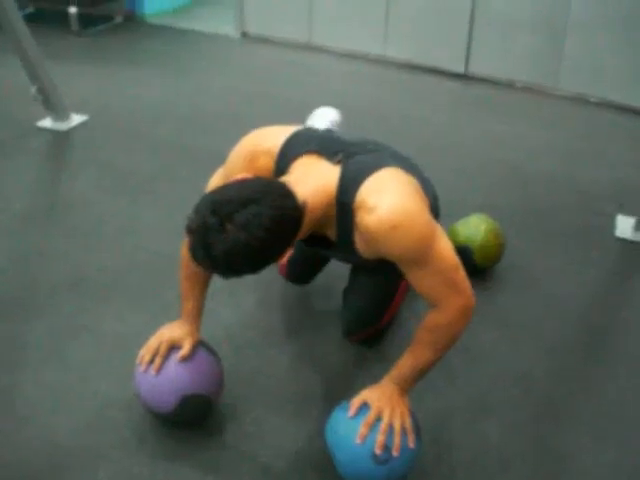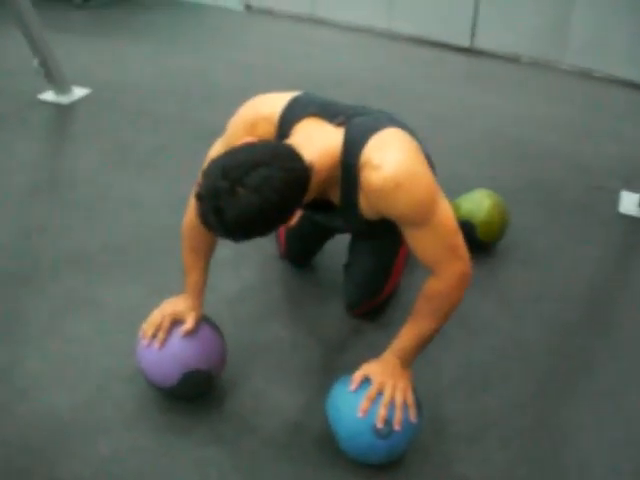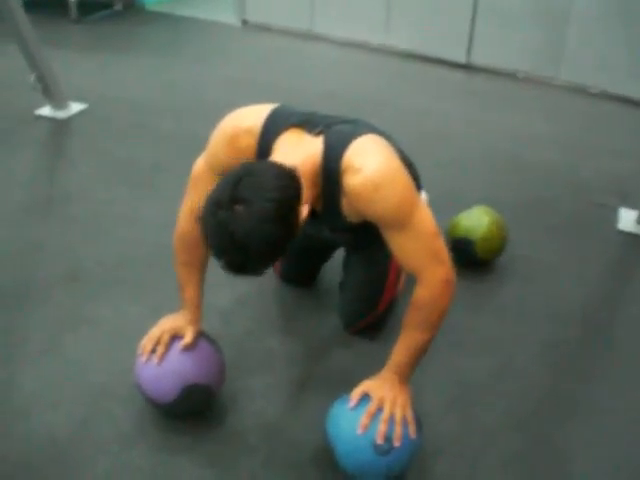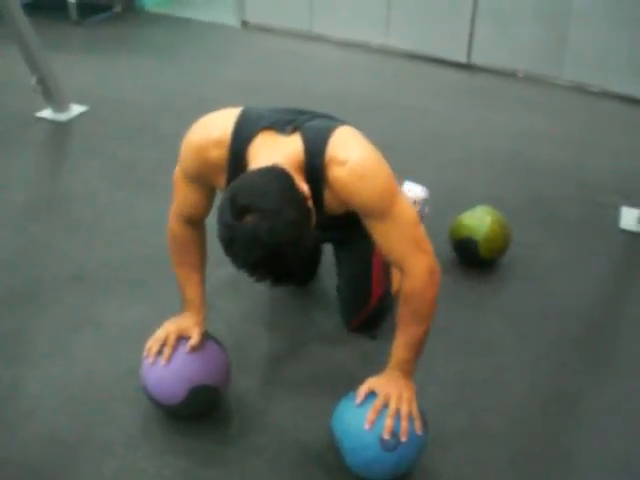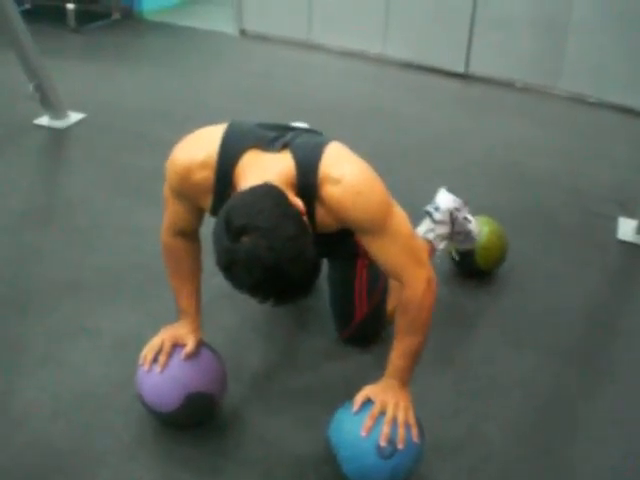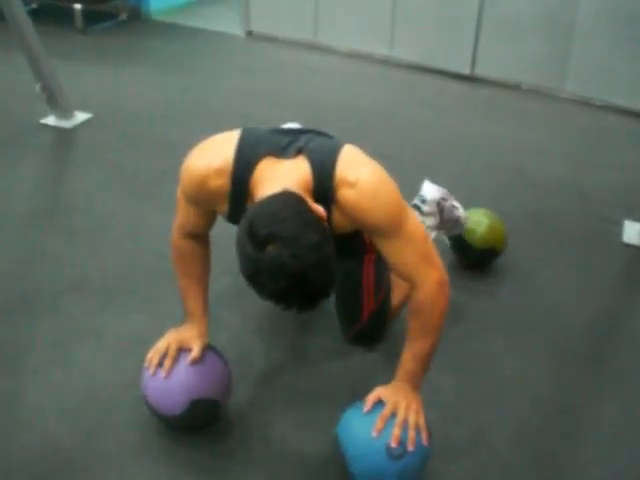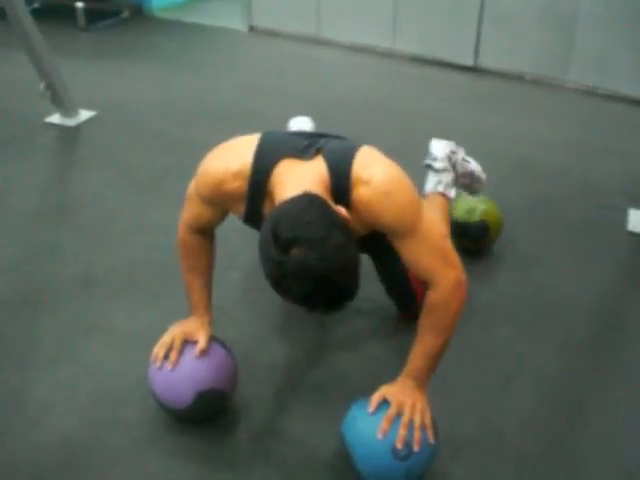
dt=0.5s
person 1, frame 1
left shoulder: (387, 216)
right shoulder: (257, 154)
left elbow: (456, 302)
right elbow: (203, 228)
left wrist: (395, 387)
right wrist: (188, 321)
left hip: (389, 233)
left knee: (359, 331)
right knee: (294, 275)
person 1, frame 2
left shoulder: (390, 176)
right shoulder: (257, 121)
left elbow: (453, 269)
right elbow: (204, 199)
left wrist: (397, 361)
right wrist: (191, 296)
left hip: (386, 210)
right hip: (322, 190)
left knee: (362, 304)
right knee: (292, 255)
person 1, frame 3
left shoulder: (370, 178)
right shoulder: (237, 136)
left elbow: (438, 277)
right elbow: (193, 216)
left wrist: (395, 377)
right wrist: (189, 311)
left hip: (377, 216)
right hip: (317, 199)
left knee: (359, 319)
right knee: (292, 276)
left ankle: (412, 211)
person 1, frame 4
left shoulder: (353, 171)
right shoulder: (207, 144)
left elbow: (422, 268)
right elbow: (184, 221)
left wrist: (399, 373)
right wrist: (193, 311)
left hip: (352, 214)
right hip: (302, 196)
left knee: (363, 318)
right knee: (297, 276)
left ankle: (405, 207)
person 1, frame 5
left shoulder: (347, 187)
right shoulder: (191, 165)
left elbow: (419, 280)
right elbow: (179, 233)
left wrist: (395, 382)
right wrist: (188, 320)
left hip: (347, 224)
right hip: (293, 208)
left knee: (359, 332)
left ankle: (438, 225)
person 1, frame 6
left shoulder: (361, 190)
right shoulder: (207, 171)
left elbow: (432, 282)
right elbow: (189, 236)
left wrist: (405, 384)
right wrist: (195, 323)
left hip: (352, 222)
left knee: (364, 331)
left ankle: (426, 213)
person 1, frame 7
left shoulder: (377, 189)
right shoulder: (225, 174)
left elbow: (448, 281)
right elbow: (194, 228)
left wrist: (412, 382)
right wrist: (200, 316)
left hip: (367, 212)
left knee: (417, 302)
left ankle: (443, 172)
